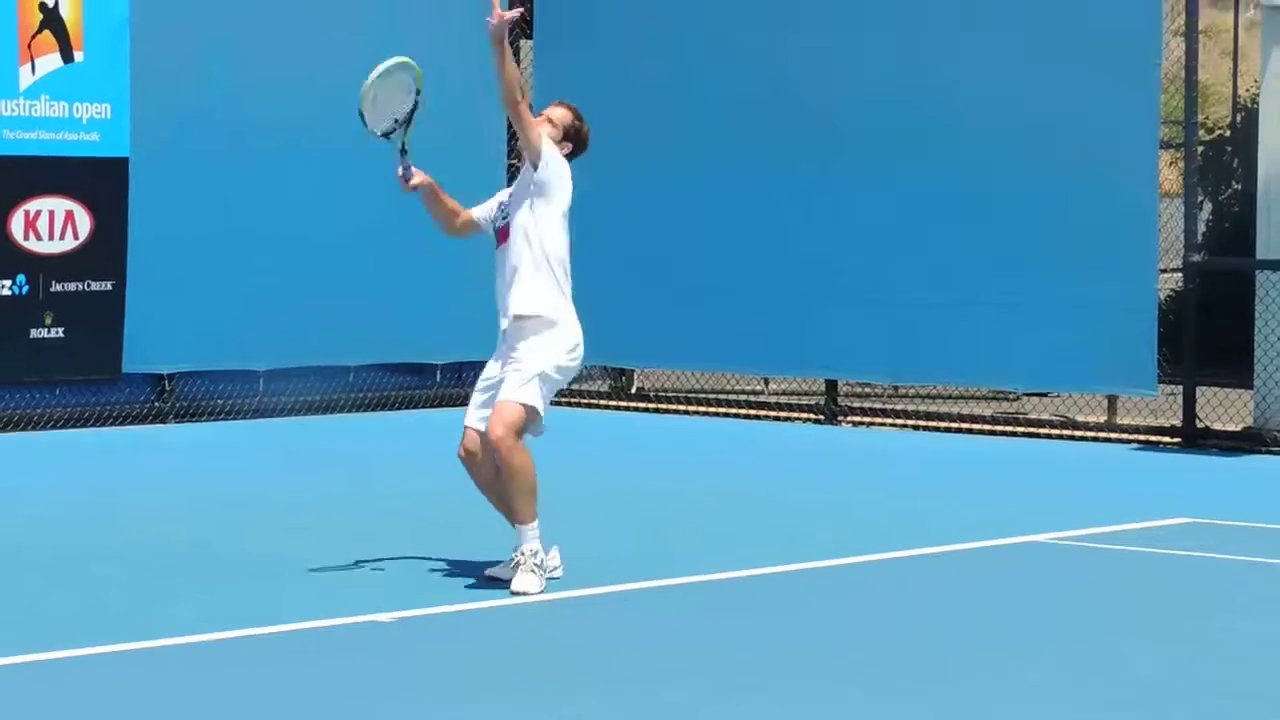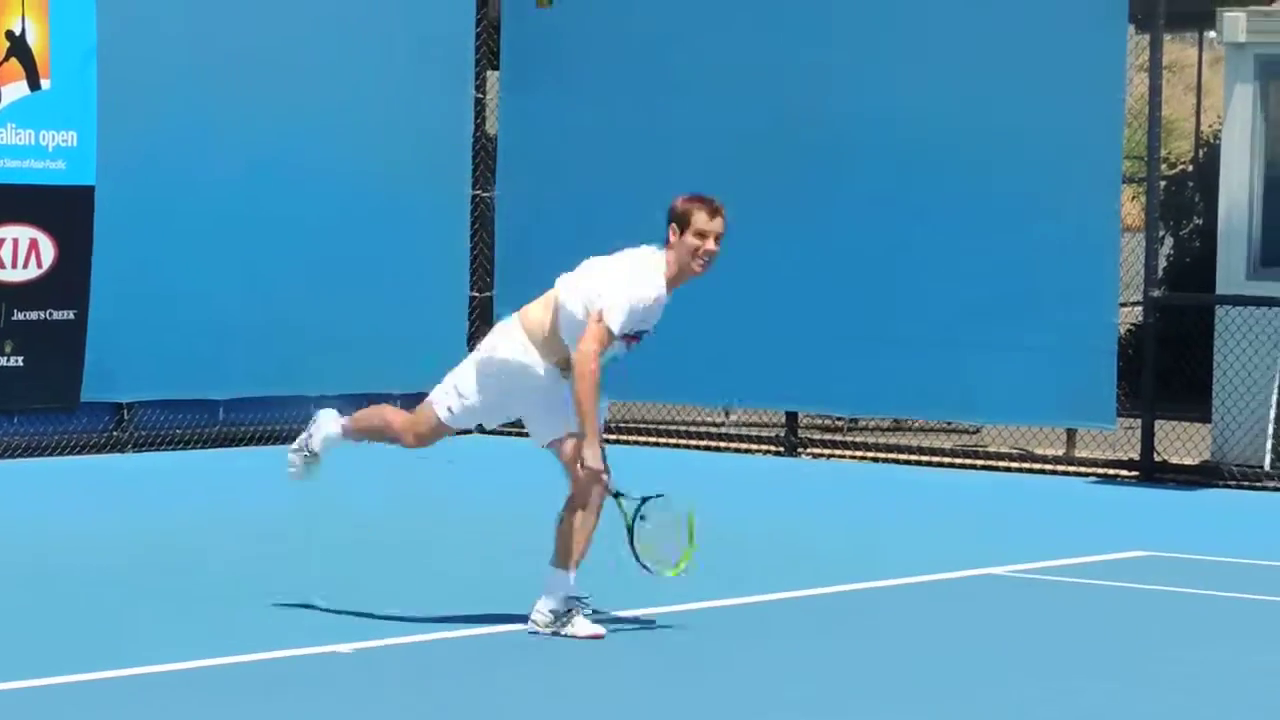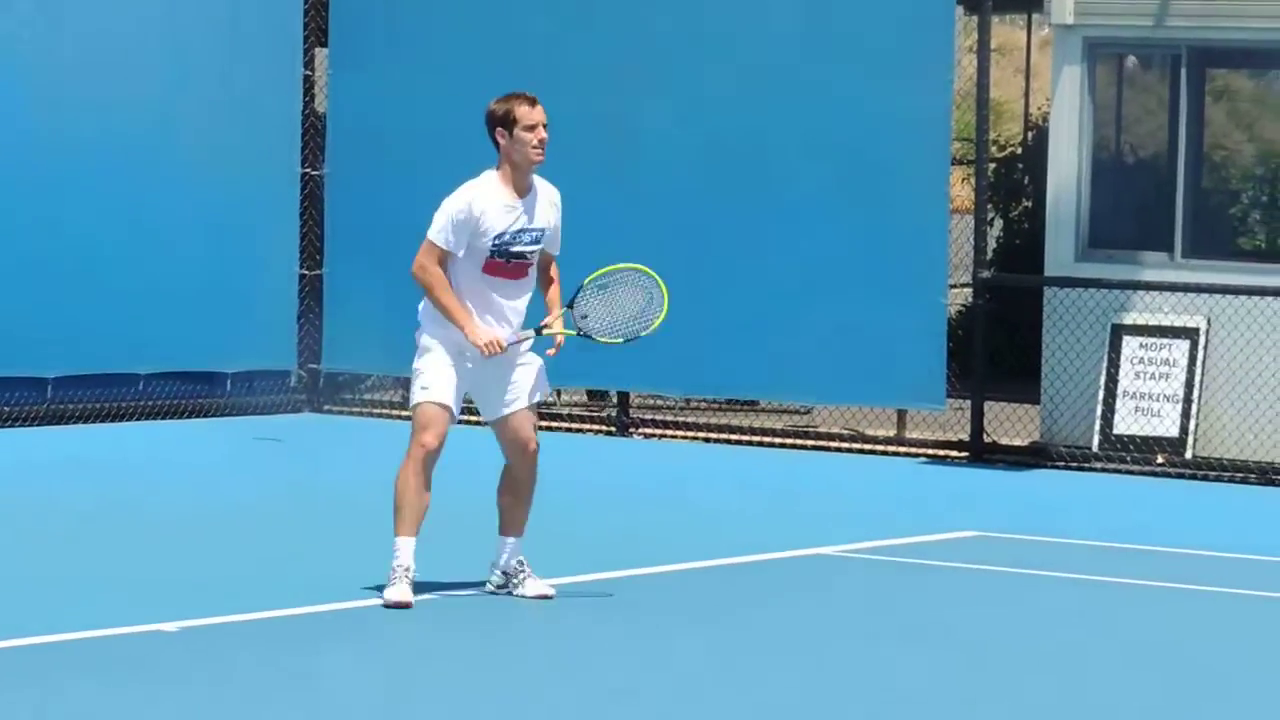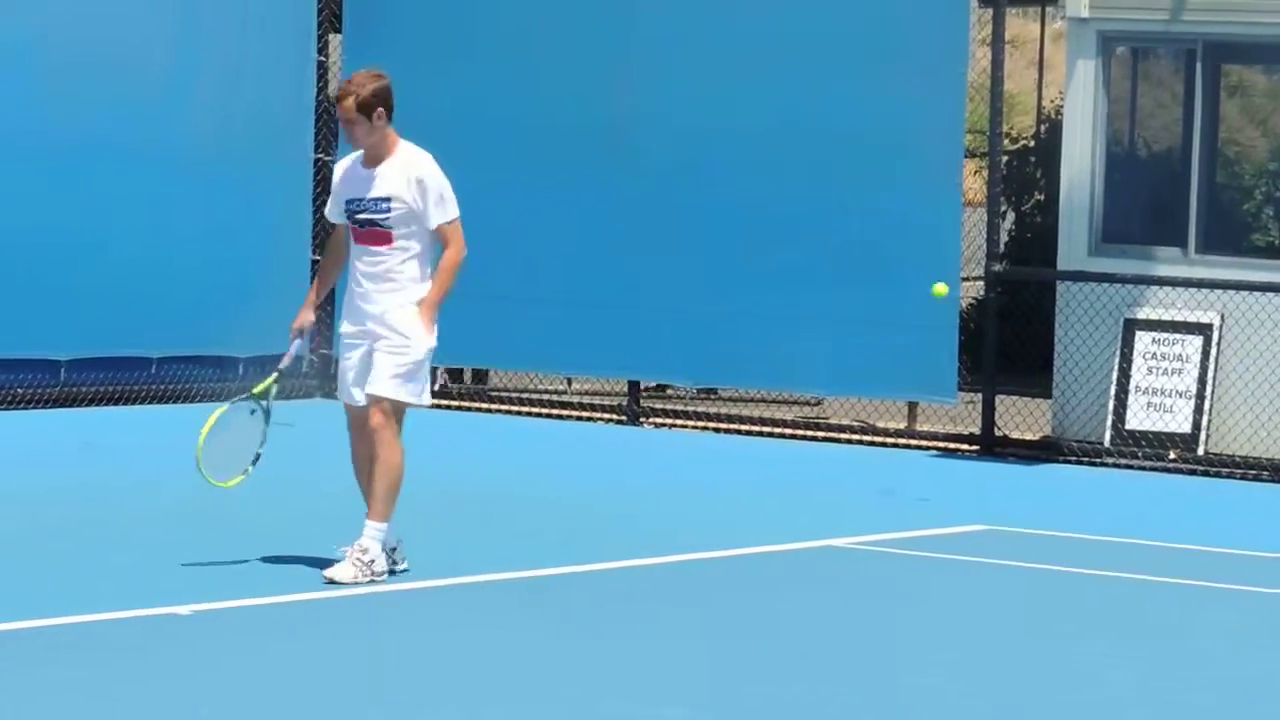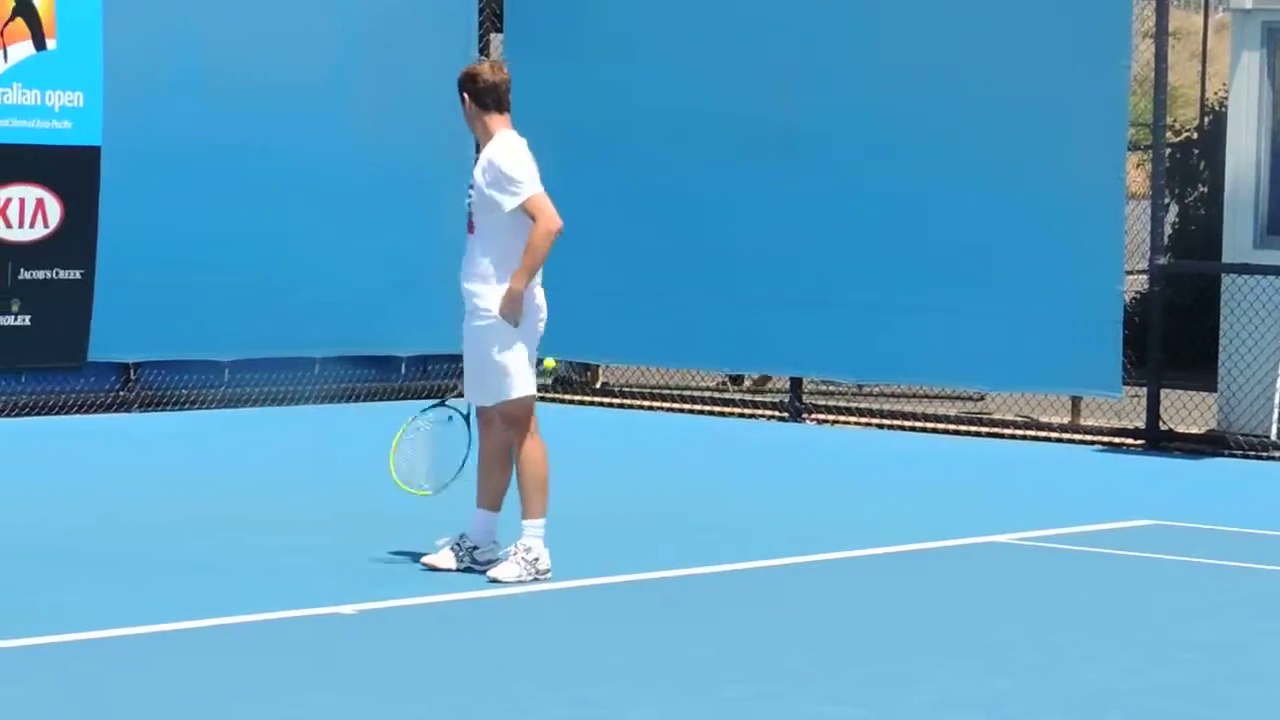
dt=1s
person 1, frame 1
left shoulder: (550, 173)
right shoulder: (513, 198)
left elbow: (517, 109)
right elbow: (457, 224)
right wrist: (428, 186)
left hip: (547, 337)
right hip: (514, 342)
left knee: (503, 432)
right knee: (473, 449)
left ankle: (530, 551)
right ankle: (532, 545)
person 1, frame 2
left shoulder: (657, 285)
right shoulder: (642, 286)
right elbow: (586, 361)
right wrist: (591, 439)
left hip: (559, 379)
right hip: (512, 360)
left knee: (592, 482)
right knee: (414, 431)
left ankle: (556, 604)
right ankle: (331, 428)
person 1, frame 3
left shoulder: (549, 199)
right shoulder: (470, 200)
right elbow: (424, 266)
left wrist: (555, 312)
right wrist: (471, 327)
left hip: (507, 346)
right hip: (448, 341)
left knee: (526, 451)
right knee: (427, 441)
left ankle: (508, 565)
right ankle: (402, 567)
person 1, frame 4
left shoulder: (421, 171)
right shoulder: (345, 172)
left elbow: (454, 248)
left wrist: (426, 311)
right wrist: (310, 304)
left hip: (406, 322)
right hip: (356, 322)
left knee: (380, 425)
right knee: (359, 431)
left ankle: (372, 547)
right ankle: (384, 540)
person 1, frame 5
left shoulder: (502, 155)
right shoulder: (501, 153)
left elbow: (549, 223)
left wrist: (517, 290)
left hip: (504, 311)
right hip: (485, 311)
left knee: (517, 424)
right knee: (490, 426)
left ankle: (534, 547)
right ankle: (479, 541)
